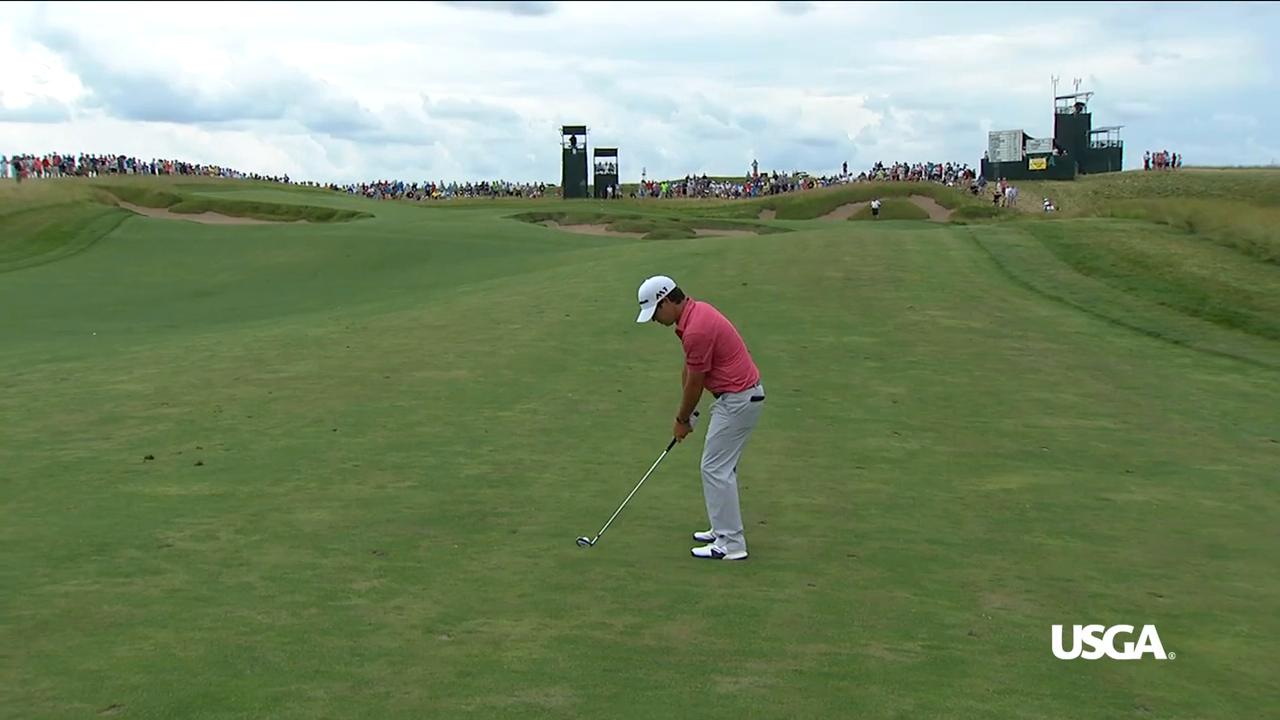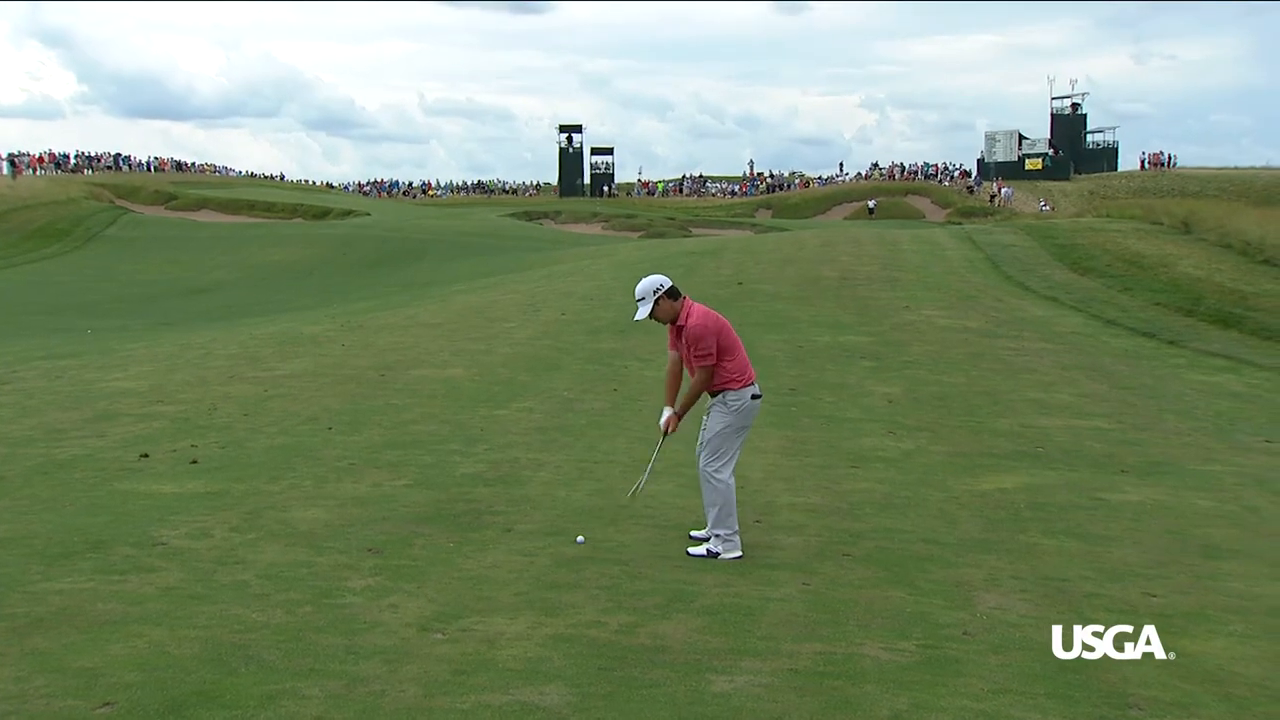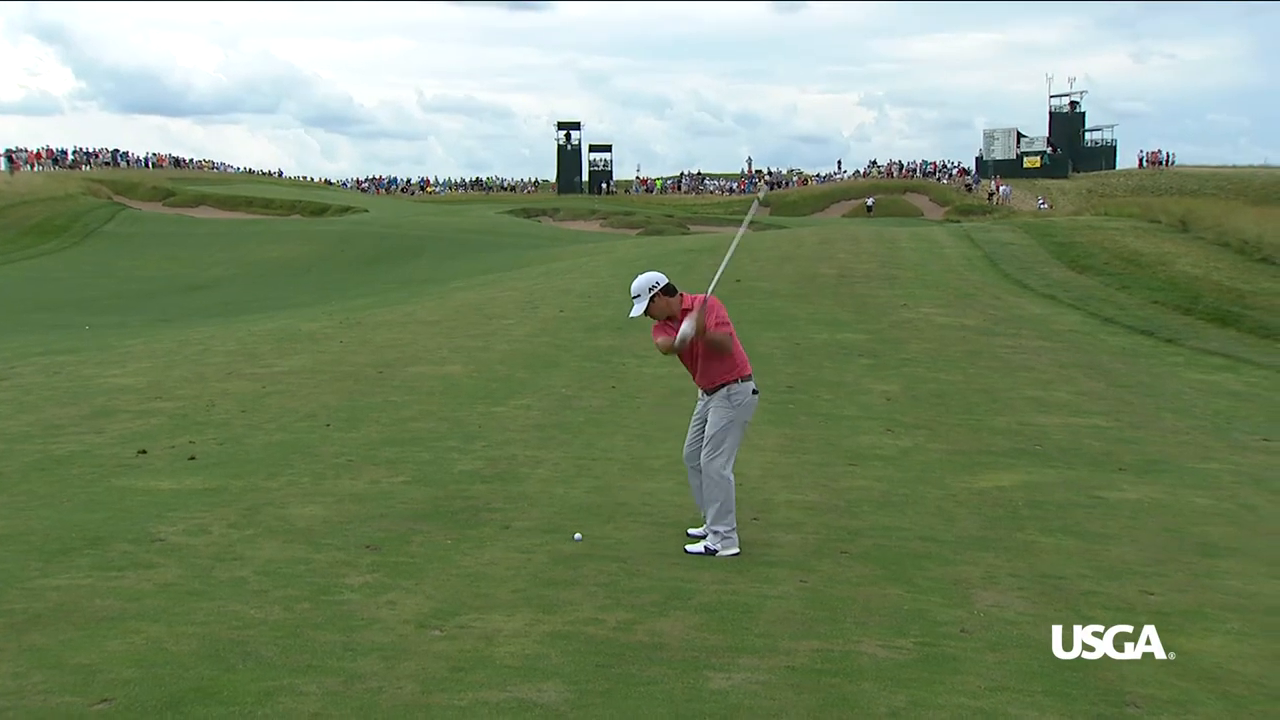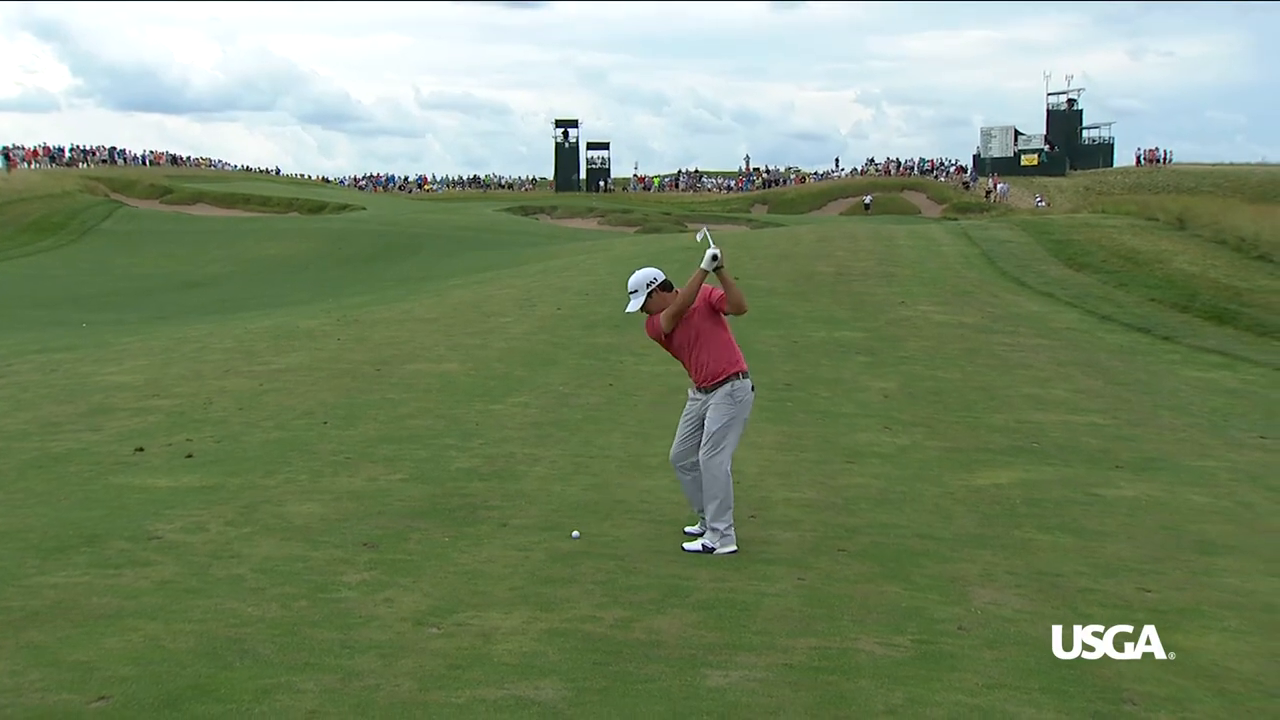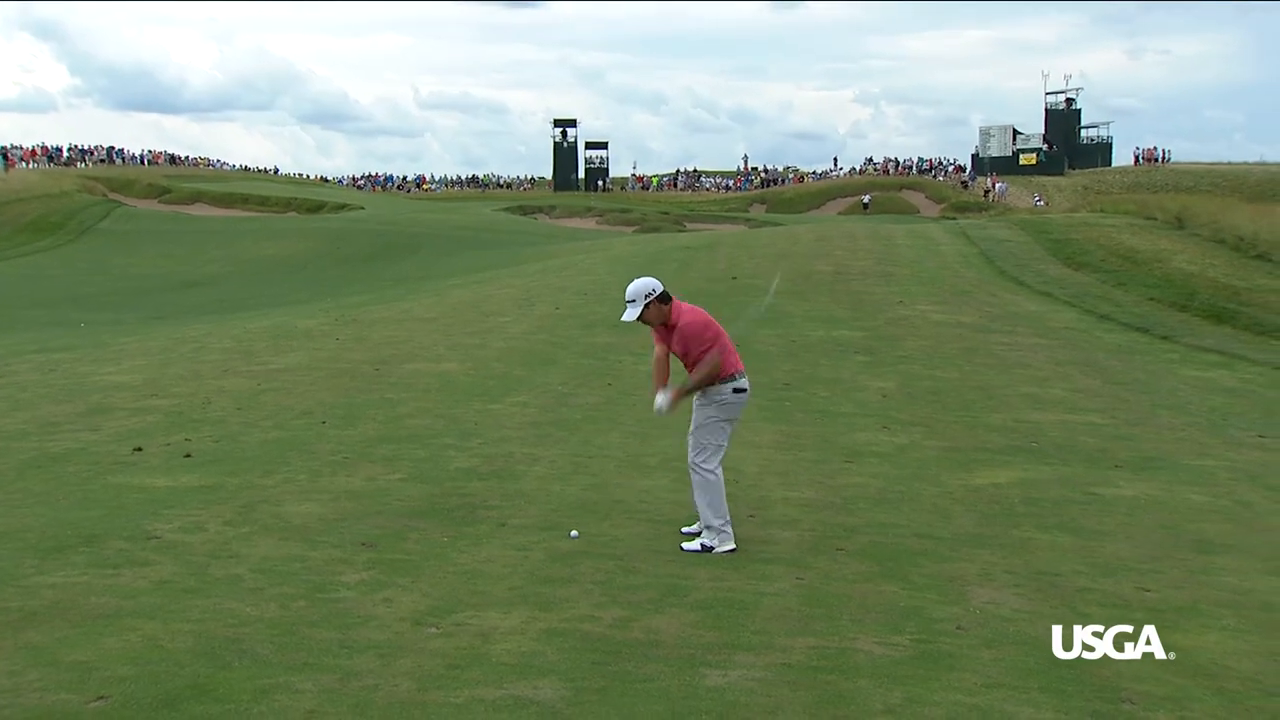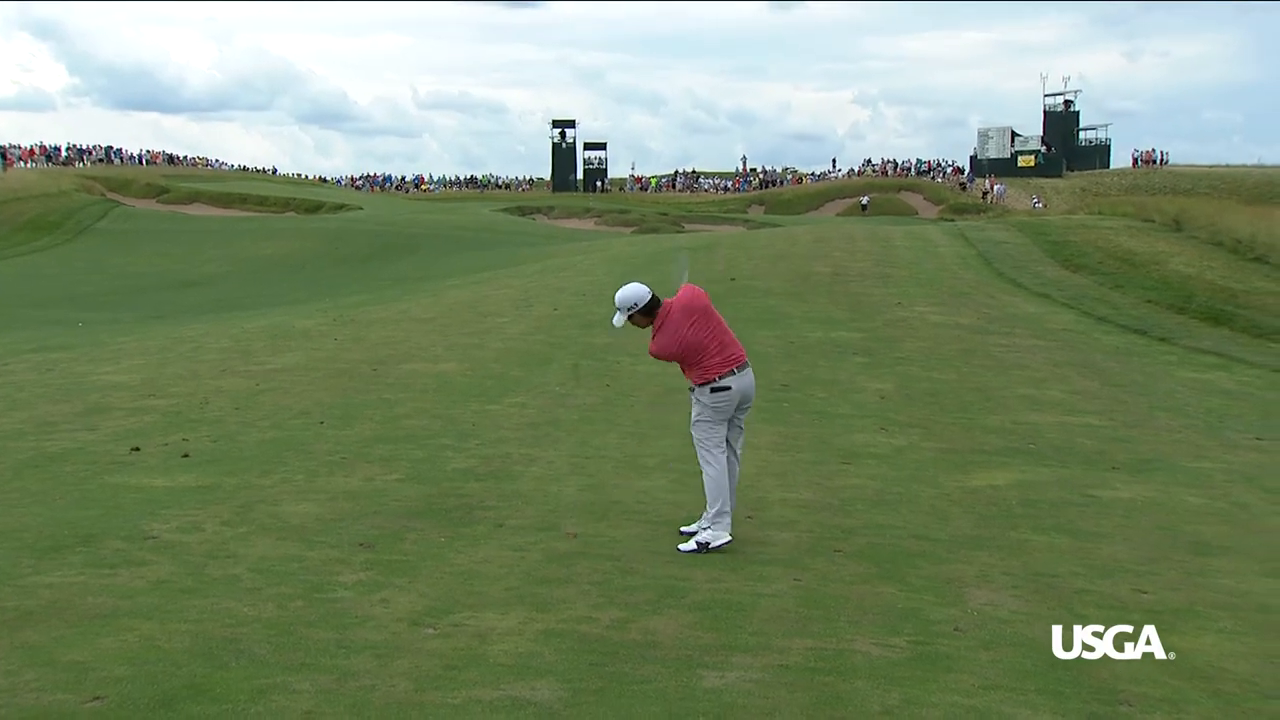
dt=0.2s
person 1, frame 1
left shoulder: (697, 330)
right shoulder: (695, 312)
left elbow: (695, 383)
right elbow: (689, 370)
left wrist: (681, 419)
right wrist: (684, 413)
left hip: (738, 399)
right hip: (737, 395)
left knee: (715, 468)
right knee: (719, 465)
left ankle: (731, 543)
right ankle: (724, 529)
person 1, frame 2
left shoulder: (698, 324)
right shoulder: (679, 322)
left elbow: (702, 379)
right elbow: (674, 366)
left wrist: (679, 414)
right wrist: (668, 410)
left hip: (736, 398)
right hip: (726, 396)
left knee: (714, 467)
right knee: (708, 461)
left ankle: (726, 543)
right ankle: (719, 528)
person 1, frame 3
left shoulder: (706, 304)
right shoulder: (661, 326)
left elbow: (727, 346)
right elbow: (666, 347)
left wrist: (701, 329)
right wrist: (684, 334)
left hip: (733, 393)
right hip: (709, 395)
left knee: (714, 464)
right knee: (694, 458)
left ankle: (724, 540)
right ankle: (715, 525)
person 1, frame 4
left shoulder: (705, 294)
right shoulder: (654, 324)
left elbow: (740, 307)
right elbow: (676, 311)
left wrist: (720, 270)
right wrist: (703, 269)
left hip: (731, 390)
right hip: (701, 394)
left knee: (713, 461)
right knee: (682, 458)
left ankle: (721, 537)
right ankle: (710, 520)
person 1, frame 5
left shoulder: (692, 323)
right shoulder: (660, 326)
left elbow: (714, 367)
right elbow: (660, 358)
left wrist: (678, 393)
right wrist: (661, 393)
left hip: (722, 391)
right hip: (715, 390)
left knee: (703, 461)
right knee: (703, 458)
left ankle: (718, 536)
right ankle: (711, 520)
person 1, frame 6
left shoulder: (658, 345)
right shoulder: (689, 295)
left hip: (713, 390)
right hip: (743, 377)
left knee: (711, 456)
right knee: (729, 453)
left ankle: (717, 528)
right ankle: (715, 521)
